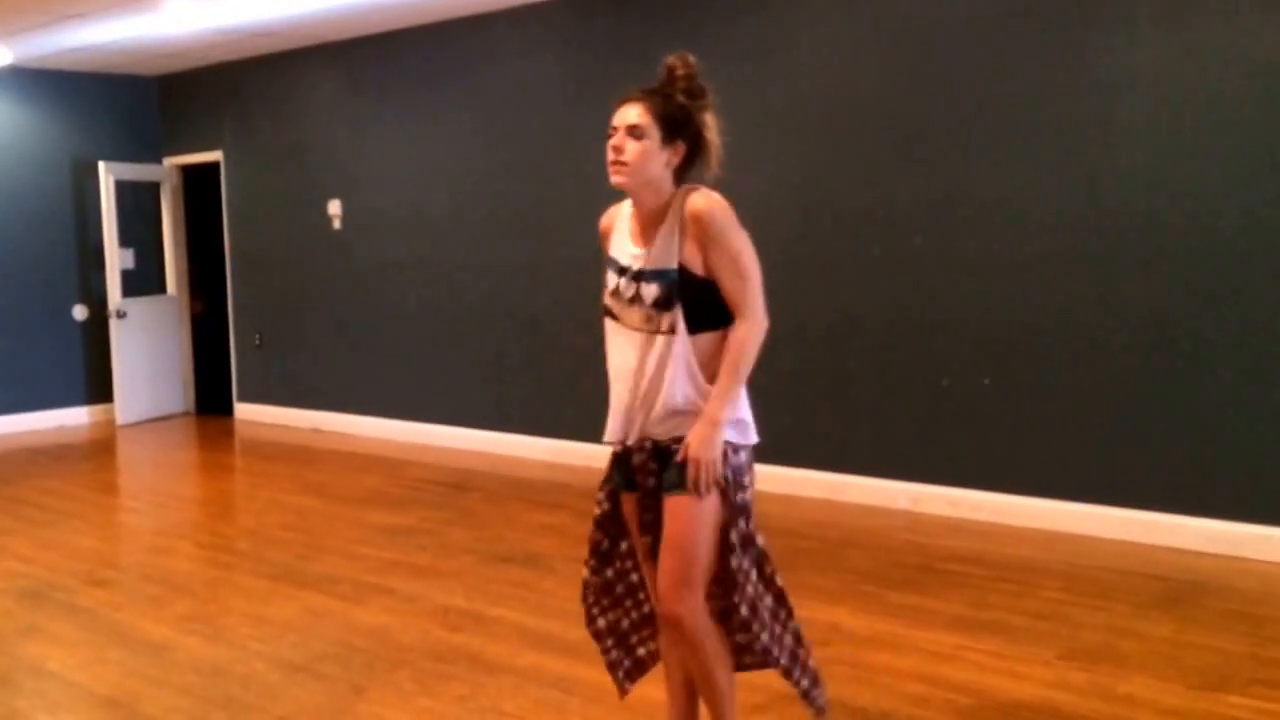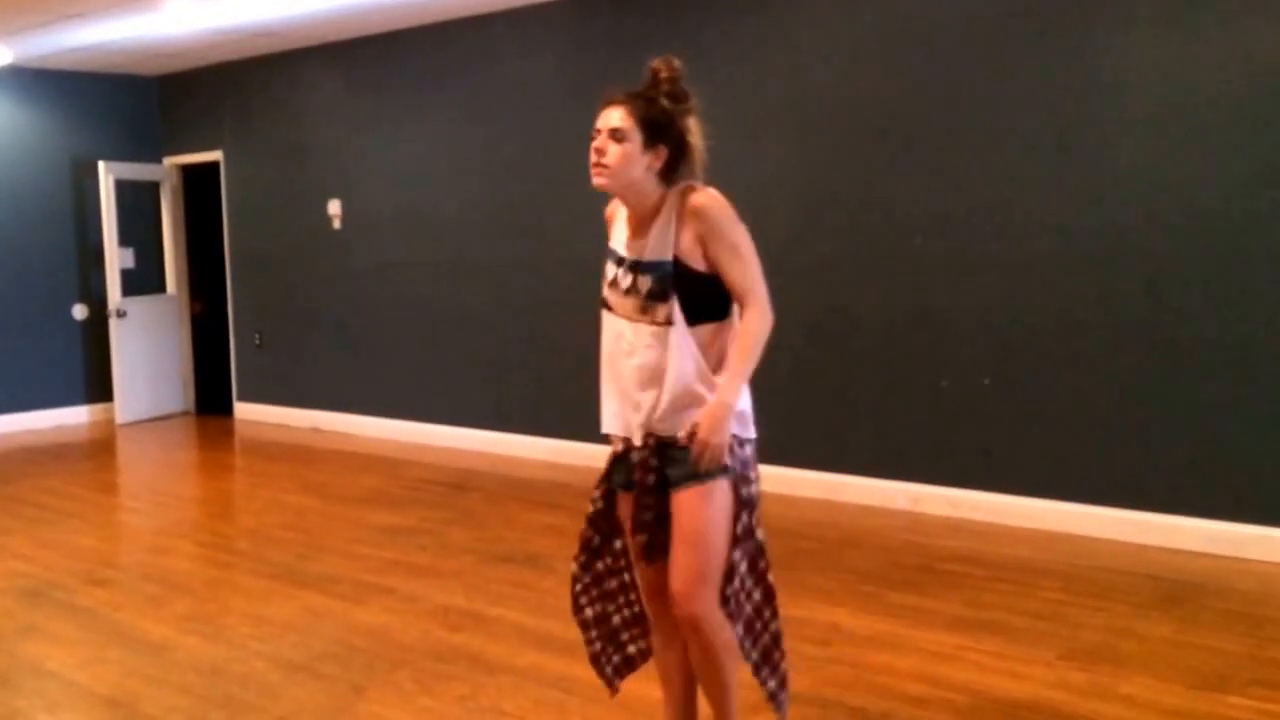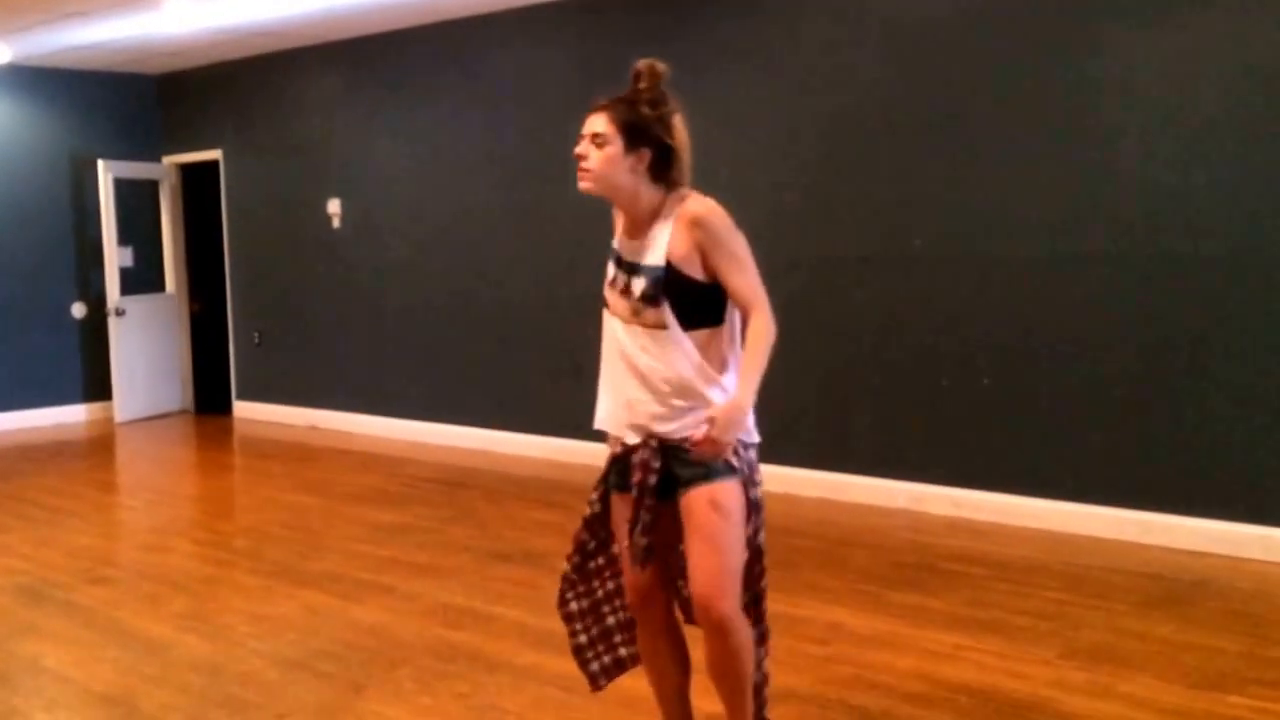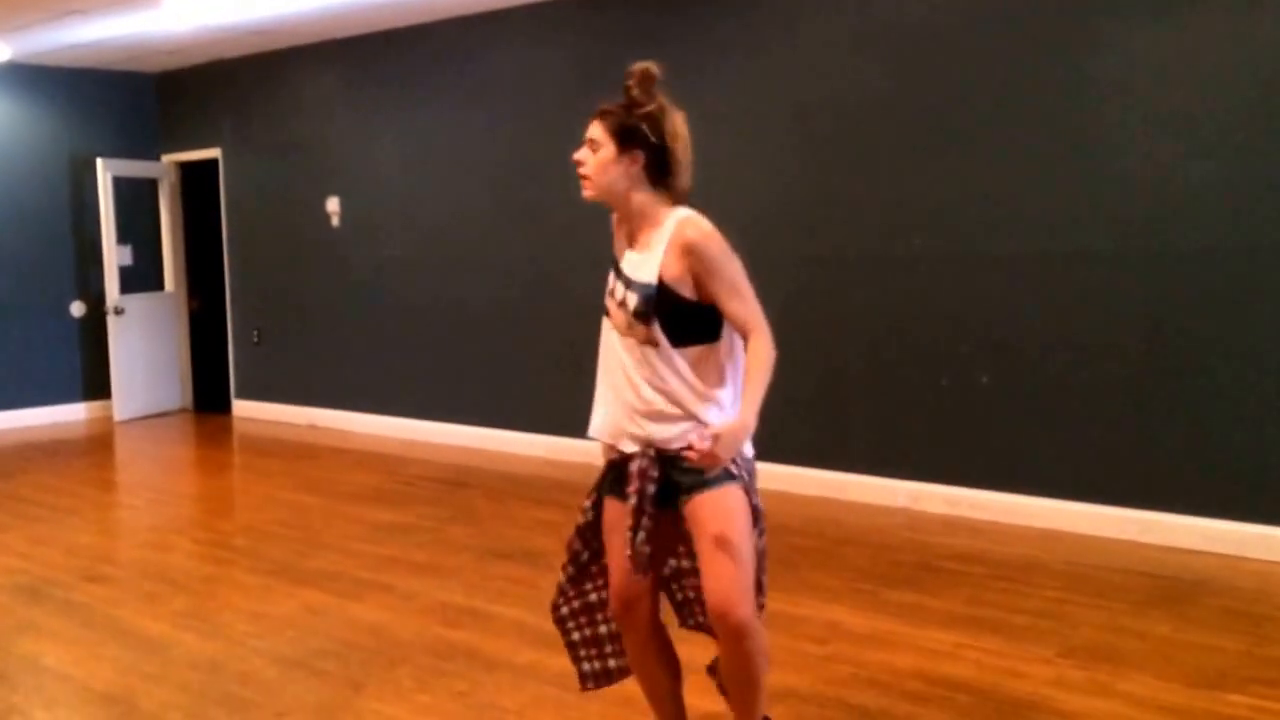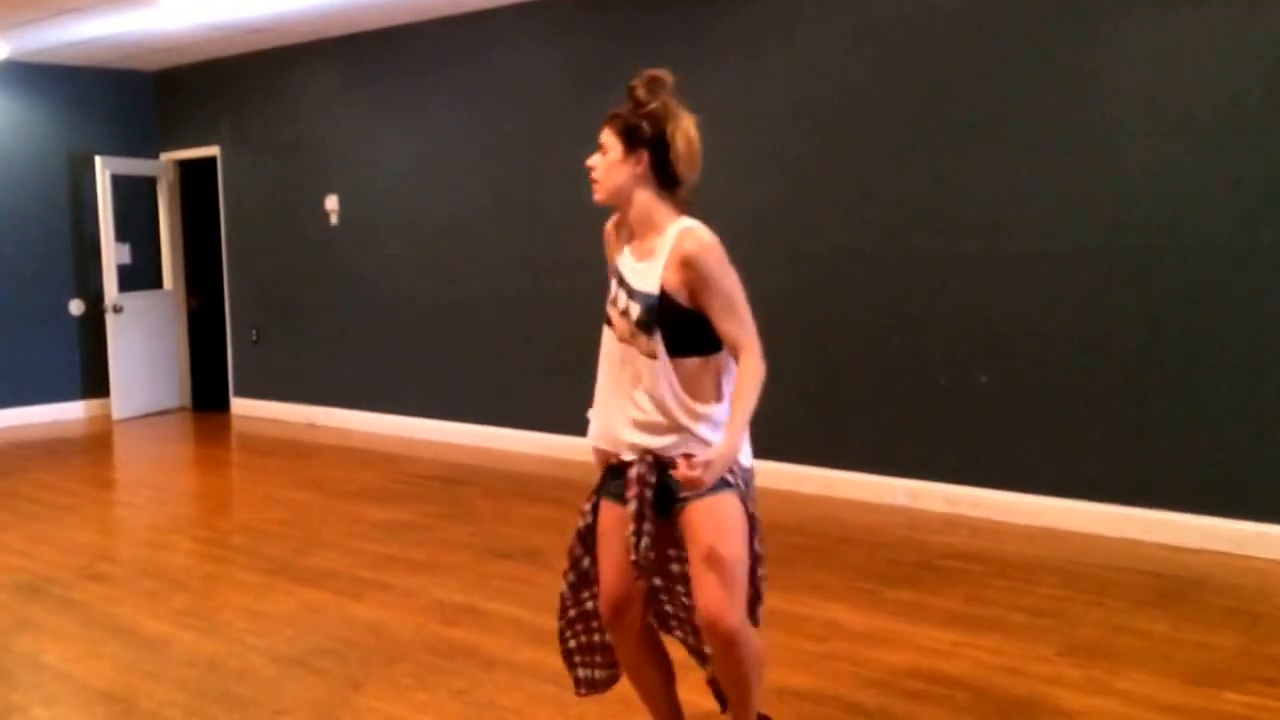
dt=0.1s
person 1, frame 1
left shoulder: (704, 213)
right shoulder: (613, 224)
left elbow: (754, 318)
left wrist: (711, 418)
left hip: (703, 441)
right hip: (634, 440)
left knee: (685, 605)
right knee: (656, 600)
person 1, frame 2
left shoulder: (701, 207)
right shoulder: (613, 217)
left elbow: (758, 310)
left wrist: (724, 397)
left hip: (702, 438)
right hip: (637, 437)
left knee: (694, 602)
right knee: (653, 599)
person 1, frame 3
left shoulder: (697, 217)
right shoulder: (623, 218)
left elbow: (760, 315)
left wrist: (740, 403)
left hip: (706, 440)
right hip: (636, 439)
left knee: (715, 602)
right knee: (639, 596)
person 1, frame 4
left shoulder: (690, 235)
right shoulder: (622, 226)
left elbow: (758, 334)
left wrist: (742, 422)
left hip: (703, 448)
right hip: (631, 448)
left knee: (731, 609)
right knee: (624, 603)
person 1, frame 5
left shoulder: (693, 247)
right shoulder: (616, 234)
left elbow: (749, 353)
left wrist: (728, 440)
right wrist: (606, 422)
left hip: (701, 453)
right hip: (629, 451)
left knee: (718, 614)
right knee: (614, 604)
